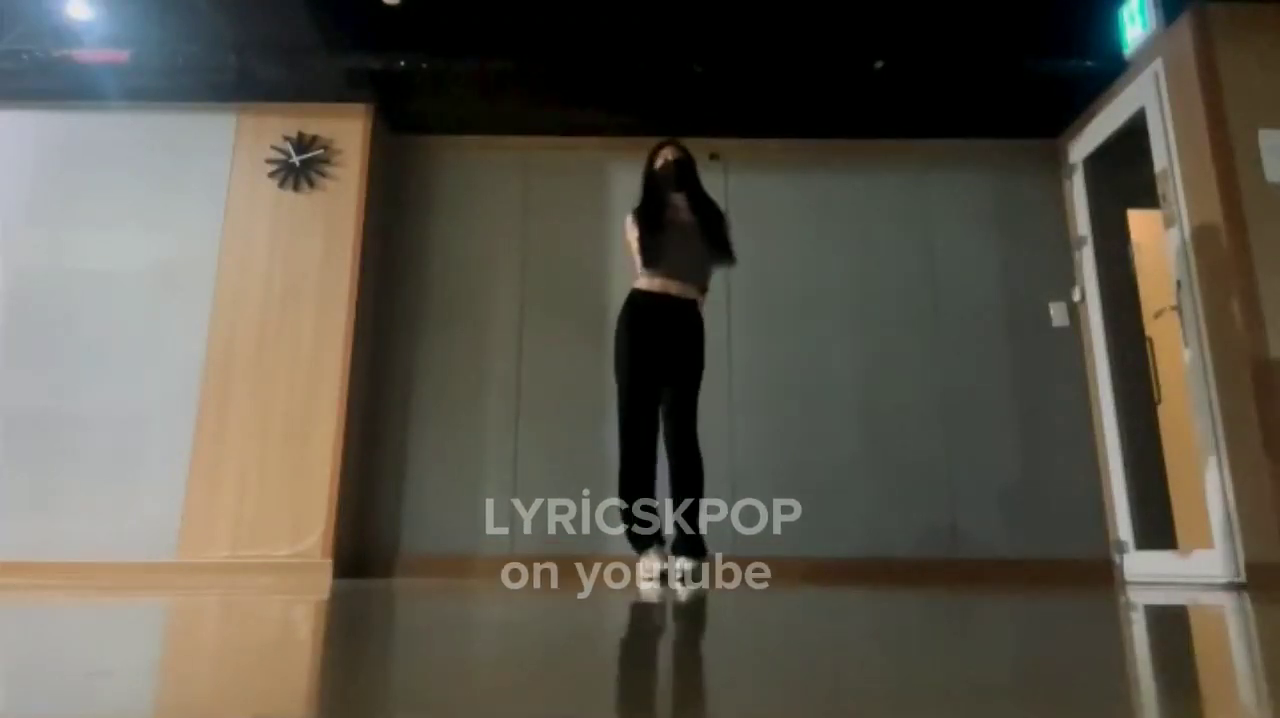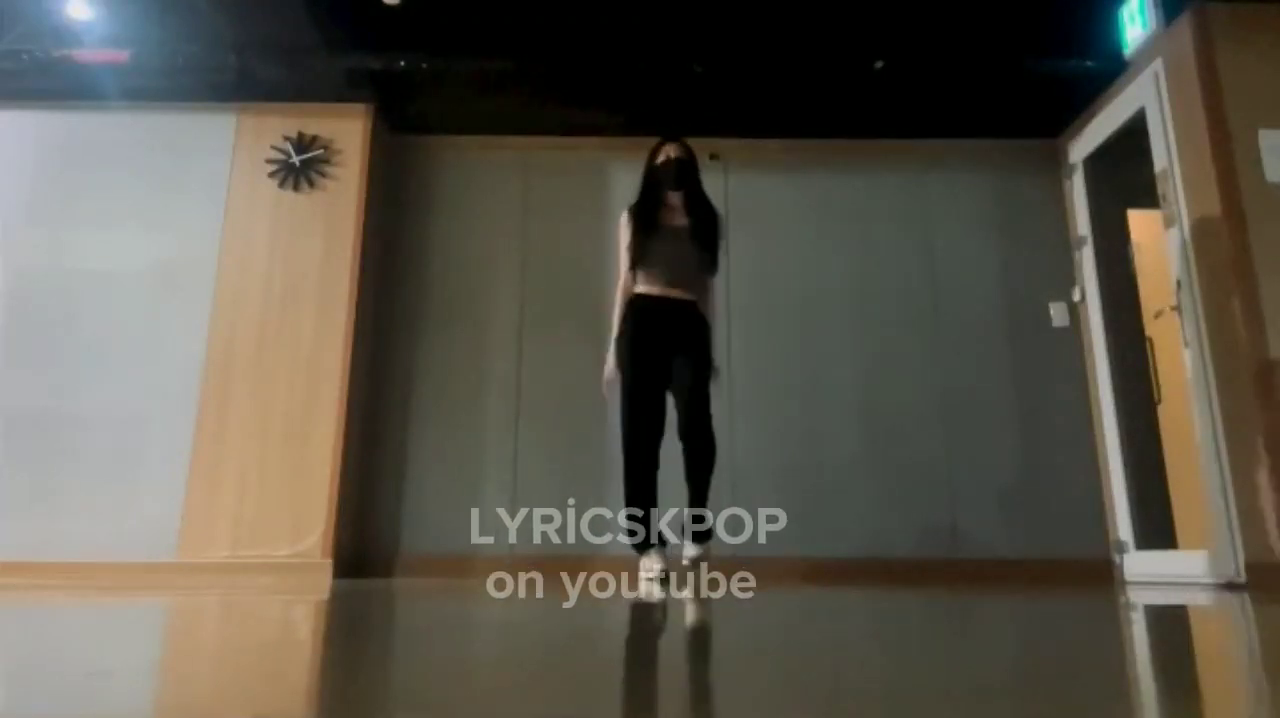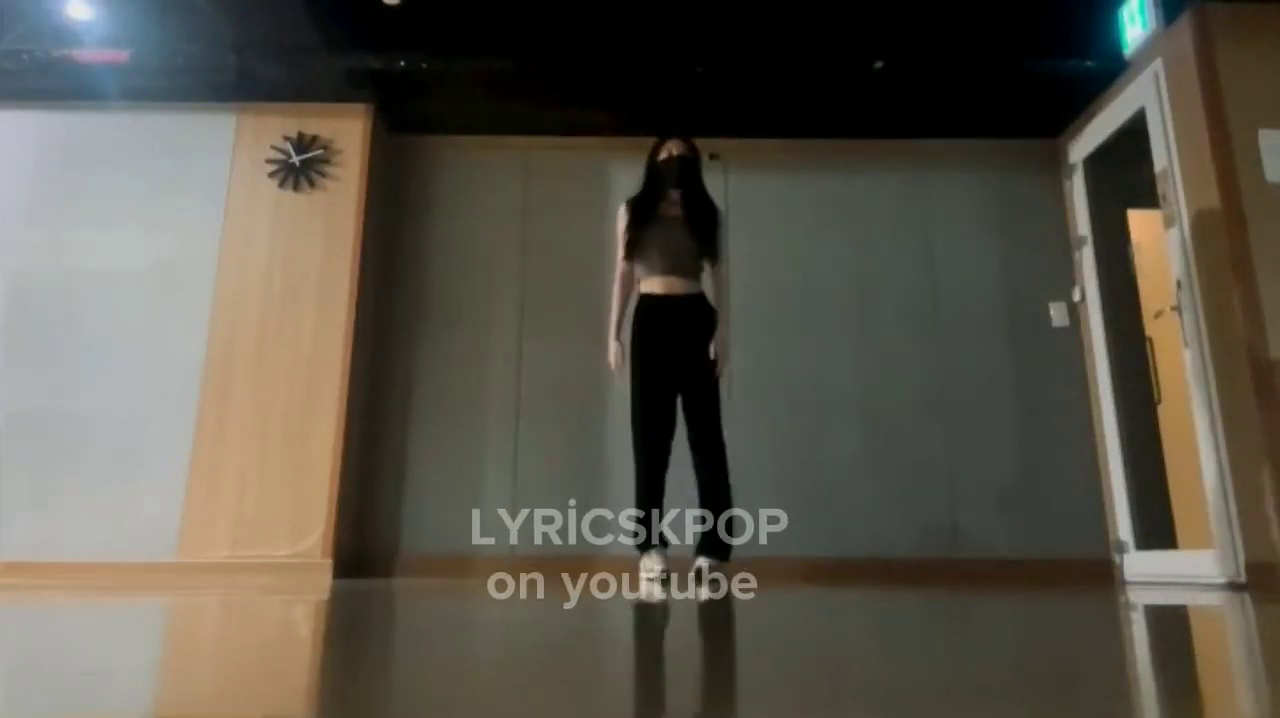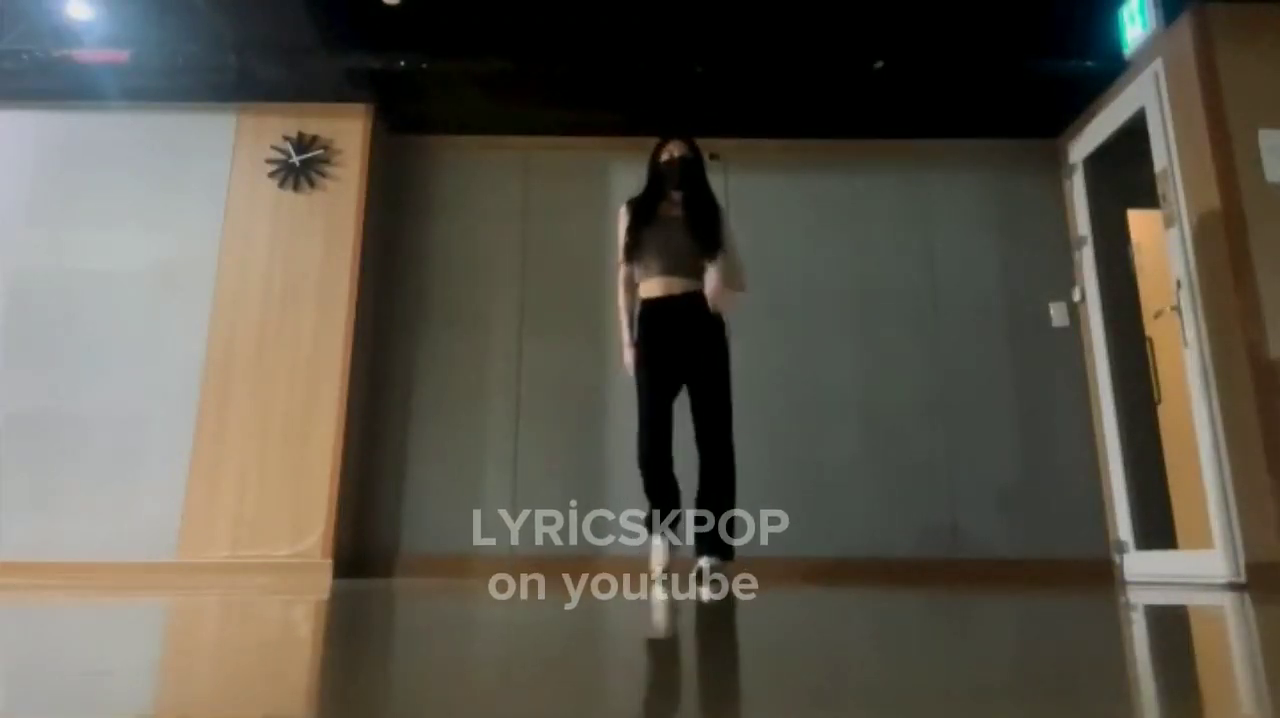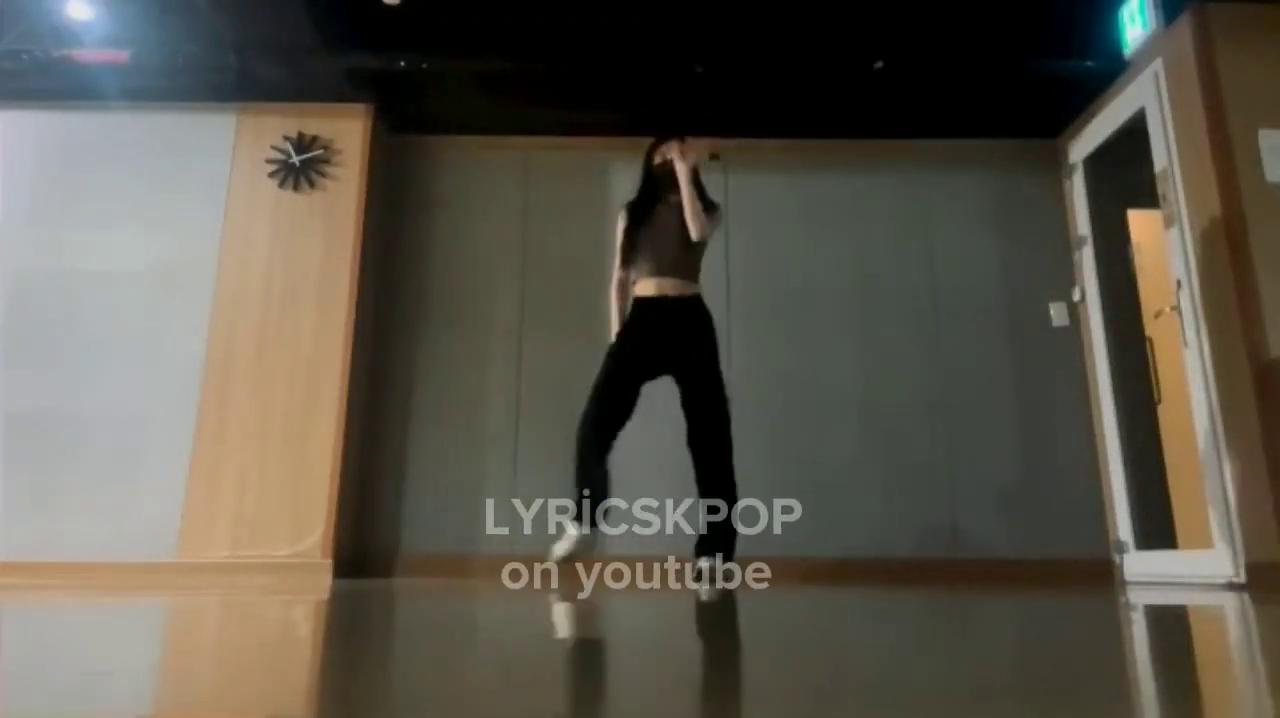
dt=0.2s
person 1, frame 1
left shoulder: (711, 220)
right shoulder: (639, 219)
right elbow: (642, 273)
left hip: (686, 325)
right hip: (641, 318)
left knee: (680, 434)
right knee: (637, 430)
left ankle: (687, 551)
right ankle: (649, 546)
person 1, frame 2
left shoulder: (706, 219)
right shoulder: (634, 217)
left elbow: (707, 287)
right elbow: (626, 281)
left wrist: (711, 345)
right wrist: (613, 346)
left hip: (688, 325)
right hip: (643, 322)
left knee: (695, 421)
right knee: (641, 432)
left ankle: (696, 534)
right ankle: (649, 546)
person 1, frame 3
left shoulder: (707, 213)
right shoulder: (633, 211)
left elbow: (720, 278)
right elbow: (622, 274)
left wrist: (722, 336)
right wrist: (613, 332)
left hip: (695, 320)
right hip: (650, 319)
left knee: (705, 432)
right knee: (651, 432)
left ankle: (711, 550)
right ankle: (651, 546)
person 1, frame 4
left shoulder: (708, 215)
right shoulder: (634, 211)
left elbow: (735, 279)
right elbow: (625, 278)
left wrist: (723, 284)
right wrist: (627, 338)
left hip: (701, 321)
right hip: (653, 322)
left knee: (713, 434)
right knee: (653, 429)
left ankle: (711, 551)
right ankle: (662, 524)
person 1, frame 5
left shoulder: (705, 207)
right shoulder: (632, 213)
left elbow: (698, 232)
right elbow: (619, 278)
left wrist: (686, 170)
right wrist: (618, 333)
left hip: (691, 321)
right hip: (642, 322)
left knee: (710, 436)
right knee: (598, 420)
left ankle: (713, 550)
right ankle: (583, 520)
